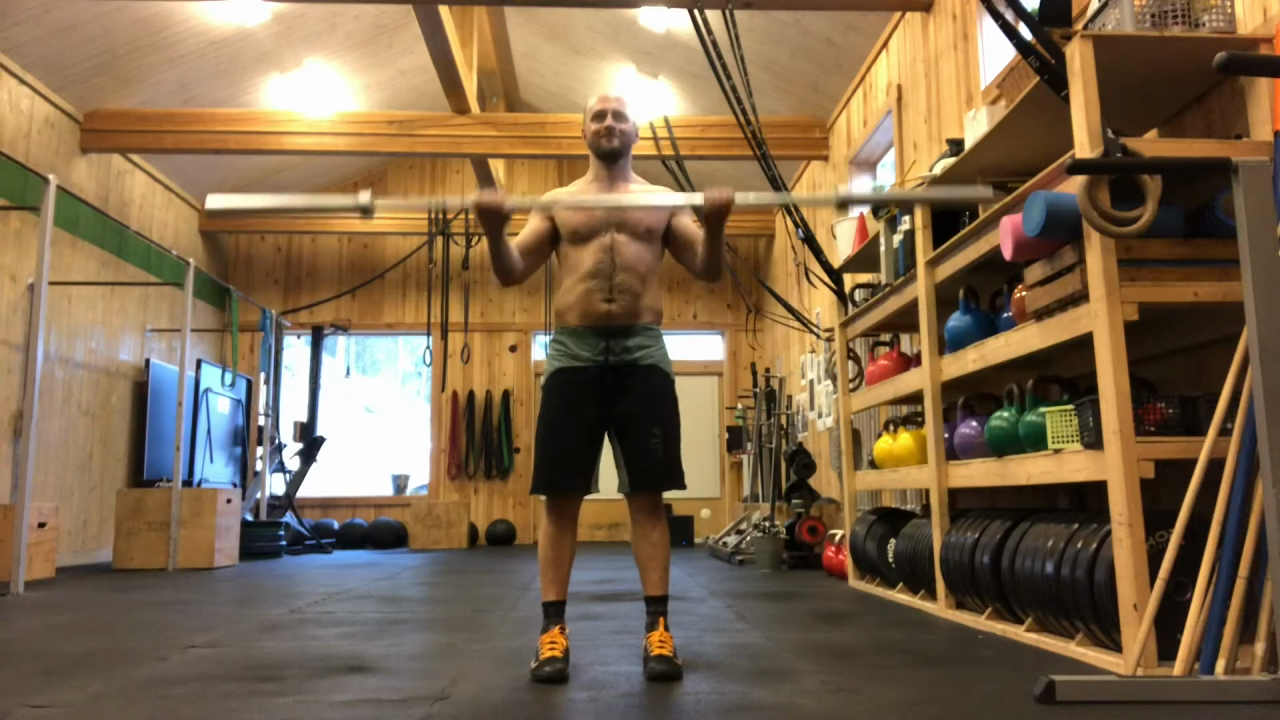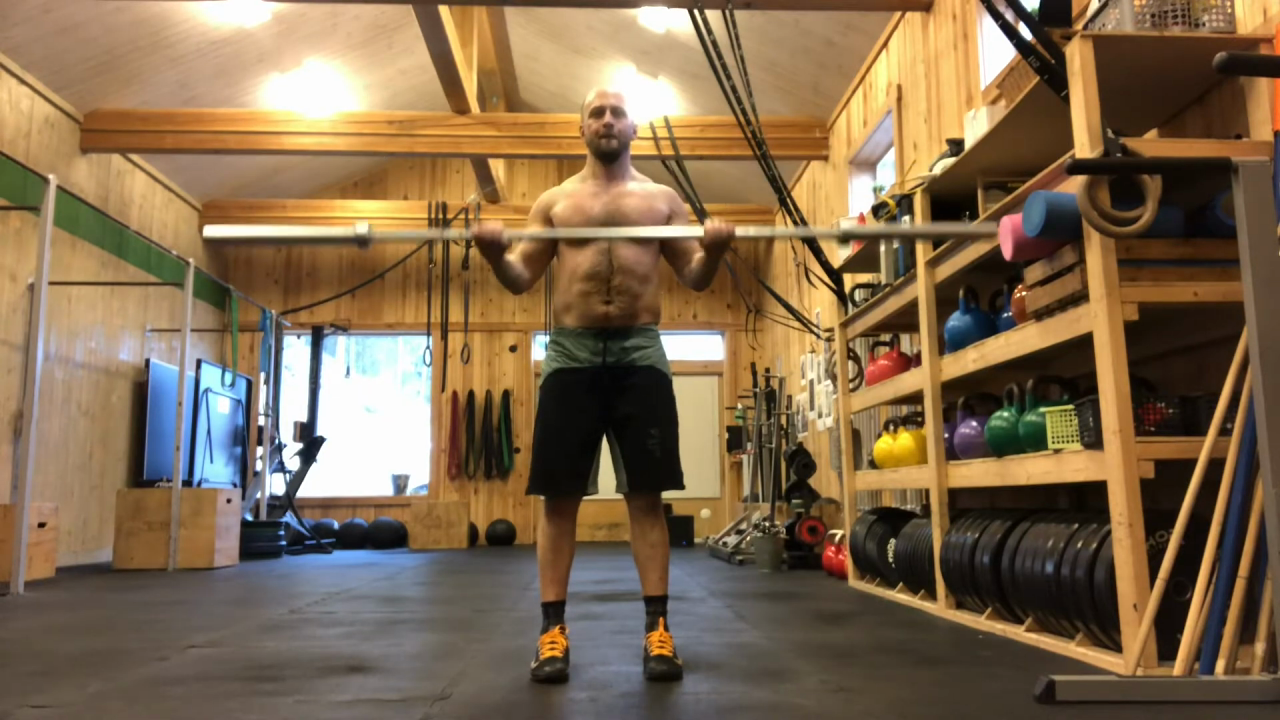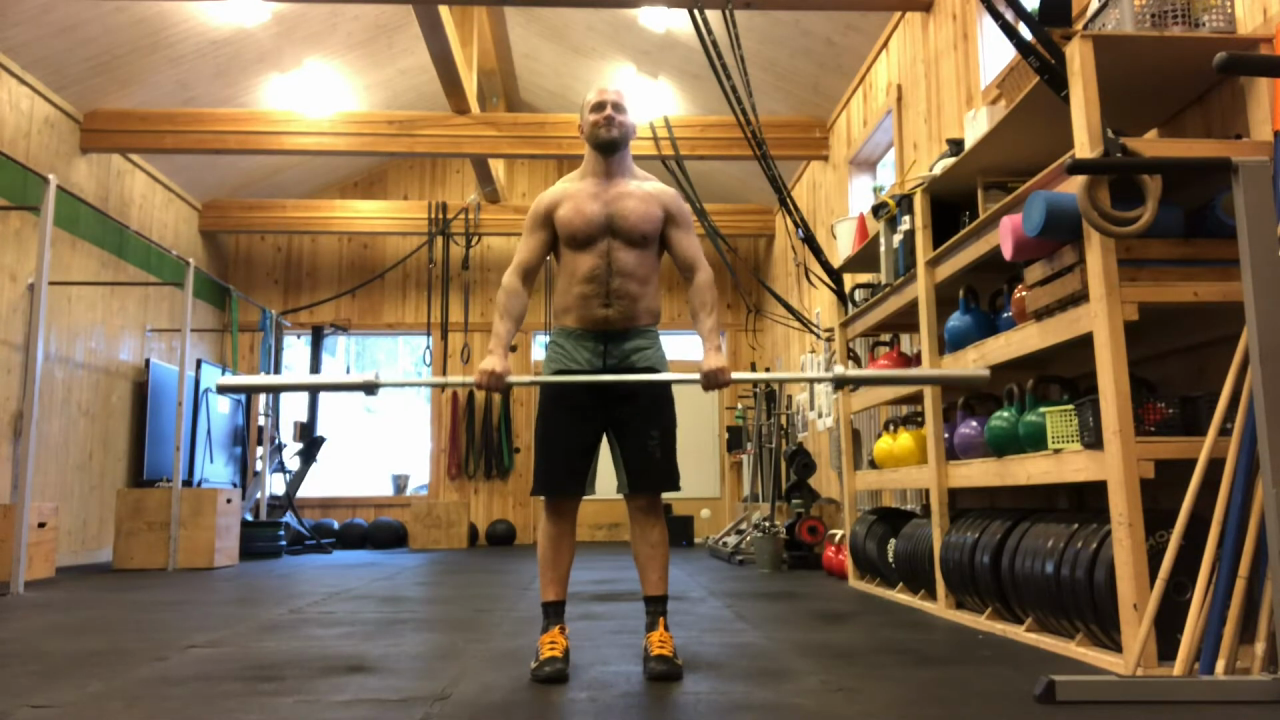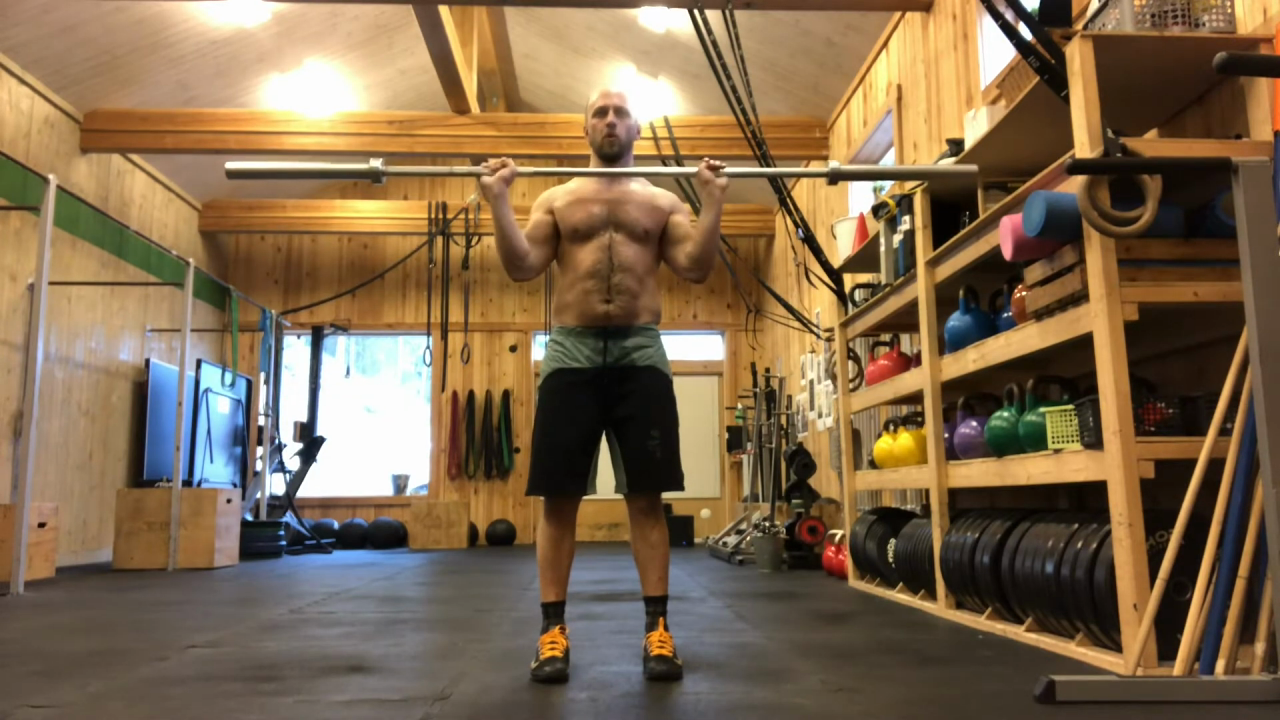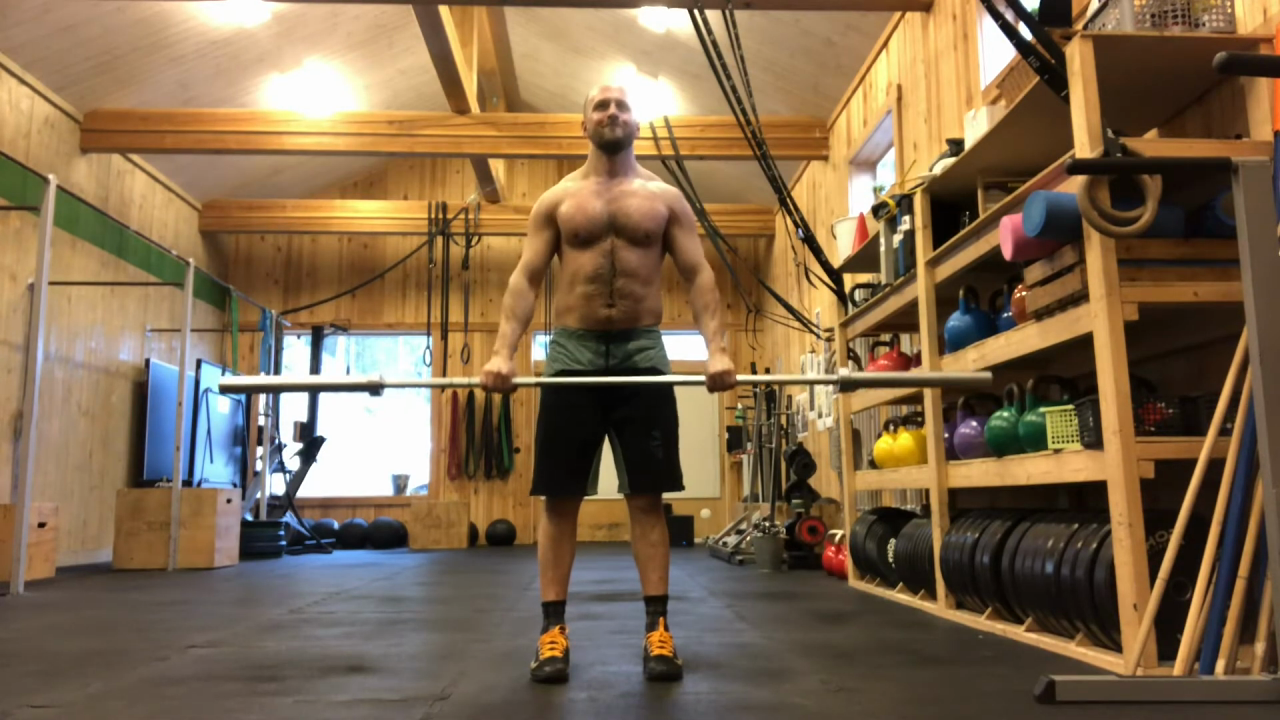
dt=1s
person 1, frame 1
left shoulder: (663, 201)
right shoulder: (557, 202)
left elbow: (707, 269)
right elbow: (512, 270)
left wrist: (717, 222)
right wrist: (493, 227)
left hip: (642, 353)
right hip: (574, 353)
left knee: (648, 494)
right knee: (561, 495)
left ankle: (657, 627)
right ankle: (553, 628)
person 1, frame 2
left shoulder: (663, 198)
right shoulder: (554, 200)
left elbow: (696, 277)
right elbow: (520, 278)
left wrist: (714, 249)
right wrist: (494, 253)
left hip: (640, 354)
right hip: (571, 355)
left knee: (647, 494)
right knee: (559, 495)
left ankle: (657, 628)
right ankle: (553, 629)
person 1, frame 3
left shoulder: (663, 198)
right shoulder: (554, 200)
left elbow: (696, 272)
right elbow: (518, 276)
left wrist: (712, 346)
right wrist: (496, 348)
left hip: (640, 353)
right hip: (570, 354)
left knee: (646, 495)
right knee: (559, 496)
left ankle: (657, 628)
right ankle: (553, 630)
person 1, frame 4
left shoulder: (664, 200)
right shoulder: (556, 198)
left elbow: (696, 267)
right elbow: (521, 266)
left wrist: (712, 198)
right wrist: (498, 198)
left hip: (640, 354)
right hip: (571, 354)
left knee: (647, 495)
right knee: (559, 496)
left ankle: (657, 628)
right ankle: (553, 629)
person 1, frame 5
left shoulder: (666, 199)
right shoulder: (556, 200)
left elbow: (698, 275)
right elbow: (526, 278)
left wrist: (717, 348)
right wrist: (503, 351)
left hip: (642, 354)
right hip: (571, 354)
left knee: (647, 496)
right knee: (560, 497)
left ankle: (657, 627)
right ankle: (553, 630)
